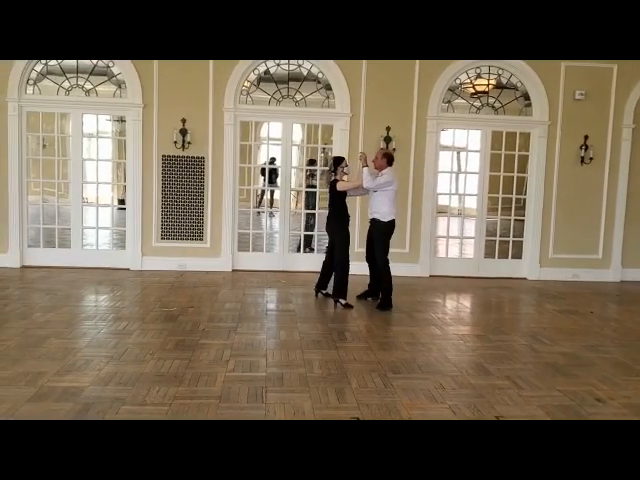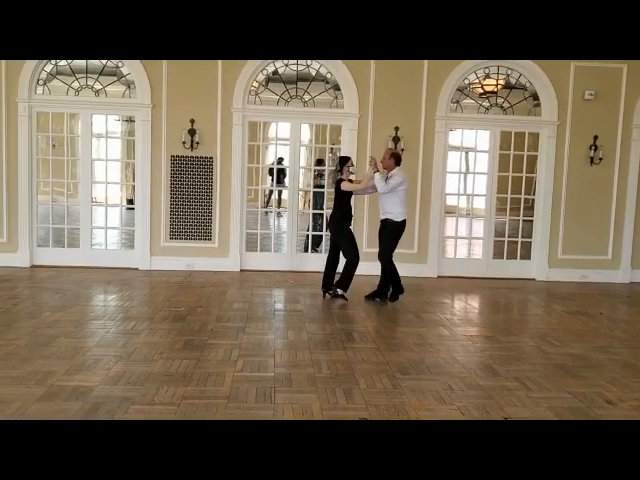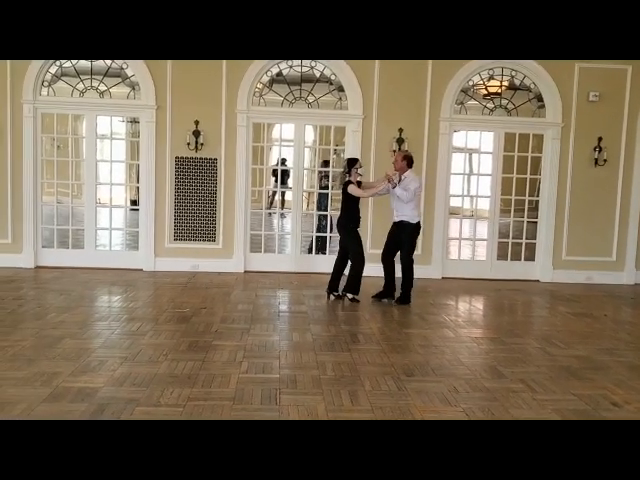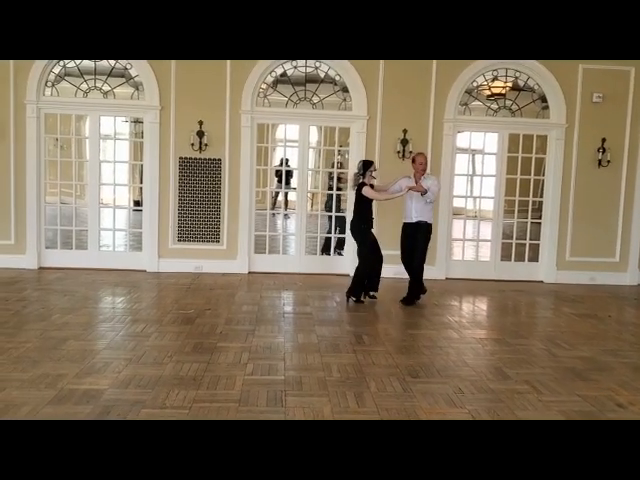
dt=0.3s
person 1, frame 1
left shoulder: (388, 177)
right shoulder: (378, 176)
left elbow: (368, 185)
right elbow: (362, 189)
left wrist: (365, 165)
left hip: (384, 223)
right hip: (376, 222)
left knee: (381, 260)
right knee: (371, 258)
left ankle: (386, 300)
right ankle: (373, 290)
person 1, frame 2
left shoulder: (399, 177)
right shoulder: (385, 176)
left elbow: (383, 189)
left wrist: (375, 170)
left hip: (395, 222)
right hip: (386, 221)
left knee: (385, 256)
right knee: (384, 256)
left ankle: (397, 287)
right ankle: (382, 290)
person 1, frame 3
left shoulder: (413, 179)
right shoulder: (394, 178)
left elbow: (407, 197)
right elbow: (378, 191)
left wrist: (394, 185)
left hip: (410, 225)
right hip: (397, 224)
left knee: (406, 259)
right knee: (387, 256)
left ankle: (405, 294)
right ankle: (388, 290)
person 1, frame 4
left shoulder: (432, 181)
right shoulder: (405, 181)
left elbow: (432, 197)
right elbow: (388, 192)
left wrist: (424, 191)
left hip: (424, 225)
right hip: (408, 224)
left knee: (417, 260)
right knee: (406, 258)
left ankle: (412, 294)
right ankle: (419, 287)
person 2, frame 1
left shoulder: (340, 183)
right shoulder: (336, 184)
left elbow: (355, 185)
right elbow: (357, 184)
left hip: (335, 225)
right hip: (337, 225)
left knee: (332, 257)
right knee: (342, 261)
left ankle: (320, 287)
right ankle: (340, 297)
person 2, frame 2
left shoulder: (348, 182)
right shoulder: (341, 183)
left elbow: (362, 185)
right elbow: (361, 187)
right wrist: (371, 171)
left hip: (338, 223)
right hip: (339, 224)
left knee: (333, 255)
right knee: (353, 256)
left ankle: (328, 288)
right ankle: (340, 287)
person 2, frame 3
left shoulder: (357, 184)
right shoulder: (348, 185)
left elbow: (373, 185)
right elbow: (365, 194)
left wrist: (388, 178)
right wrist: (384, 186)
left hip: (348, 226)
right hip: (347, 226)
left knee: (343, 258)
right knee: (358, 259)
left ankle: (333, 289)
right ankle: (350, 292)
person 2, frame 4
left shoulder: (369, 186)
right shoulder: (363, 187)
left elbow: (386, 189)
right elbow: (381, 197)
left wrist: (403, 182)
right wrist: (402, 192)
left hip: (363, 227)
right hip: (359, 227)
left knee: (377, 258)
right knee: (366, 261)
left ankle: (369, 289)
right ankle: (353, 294)
